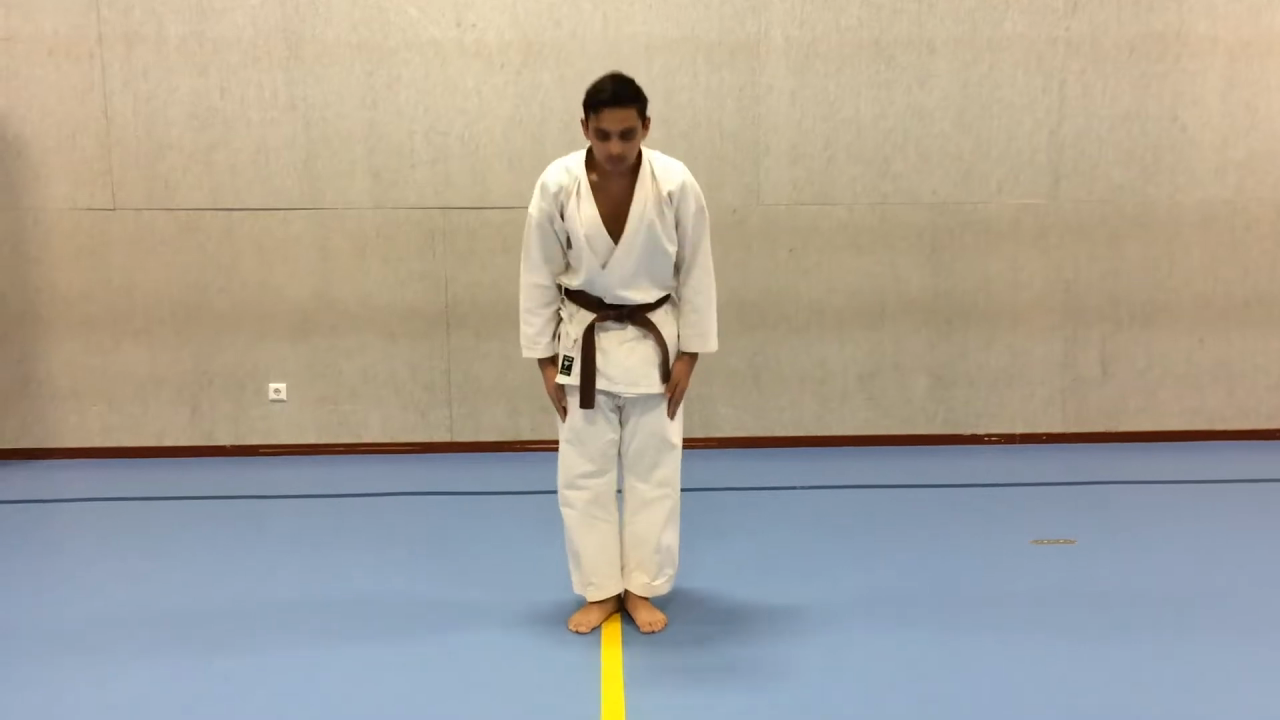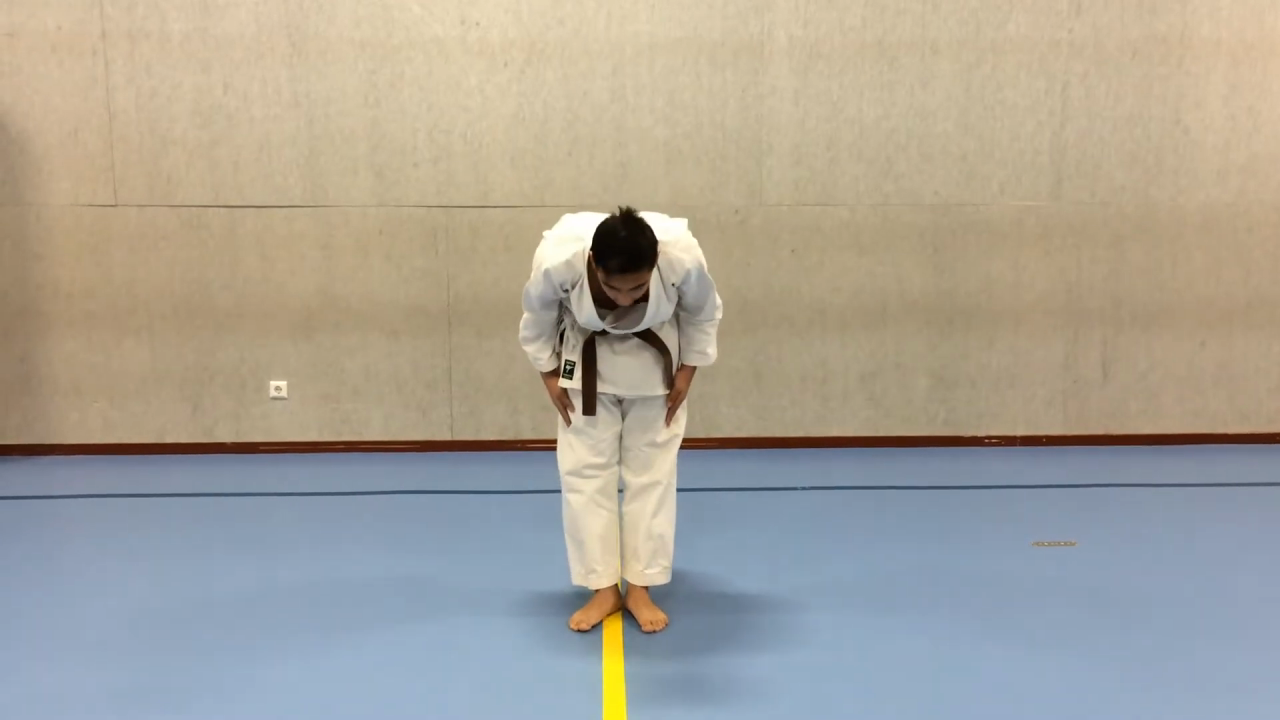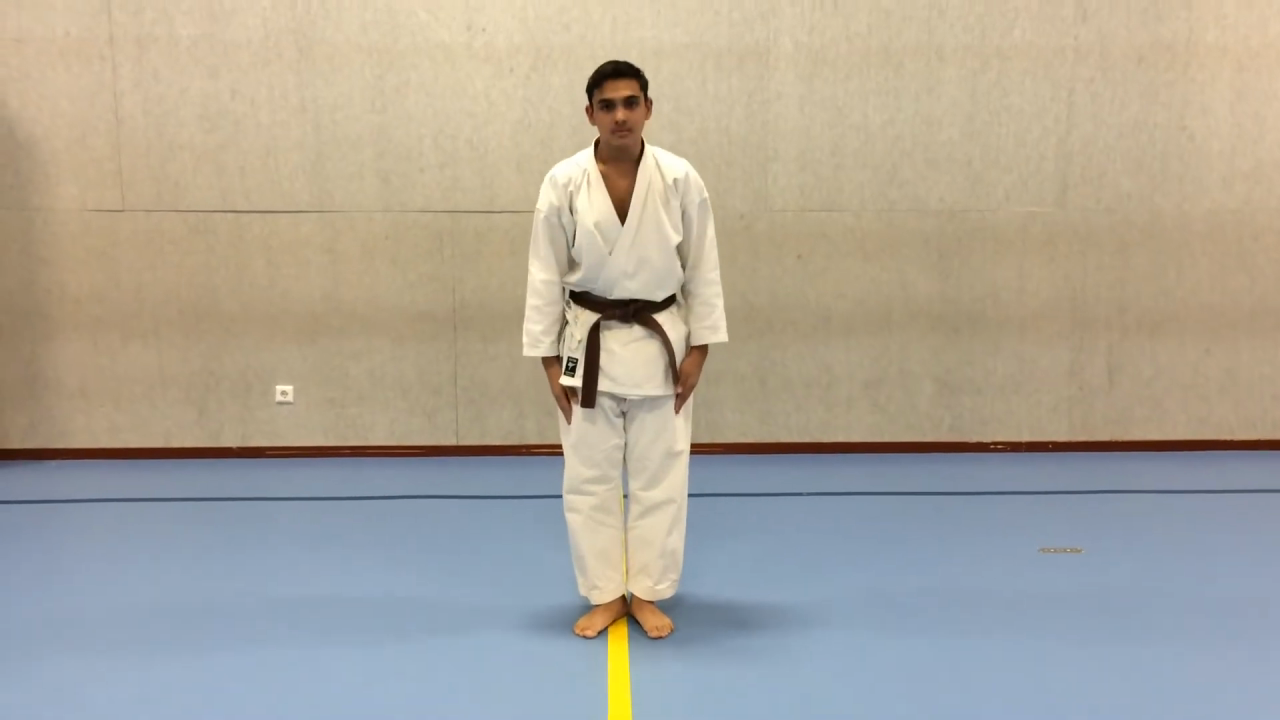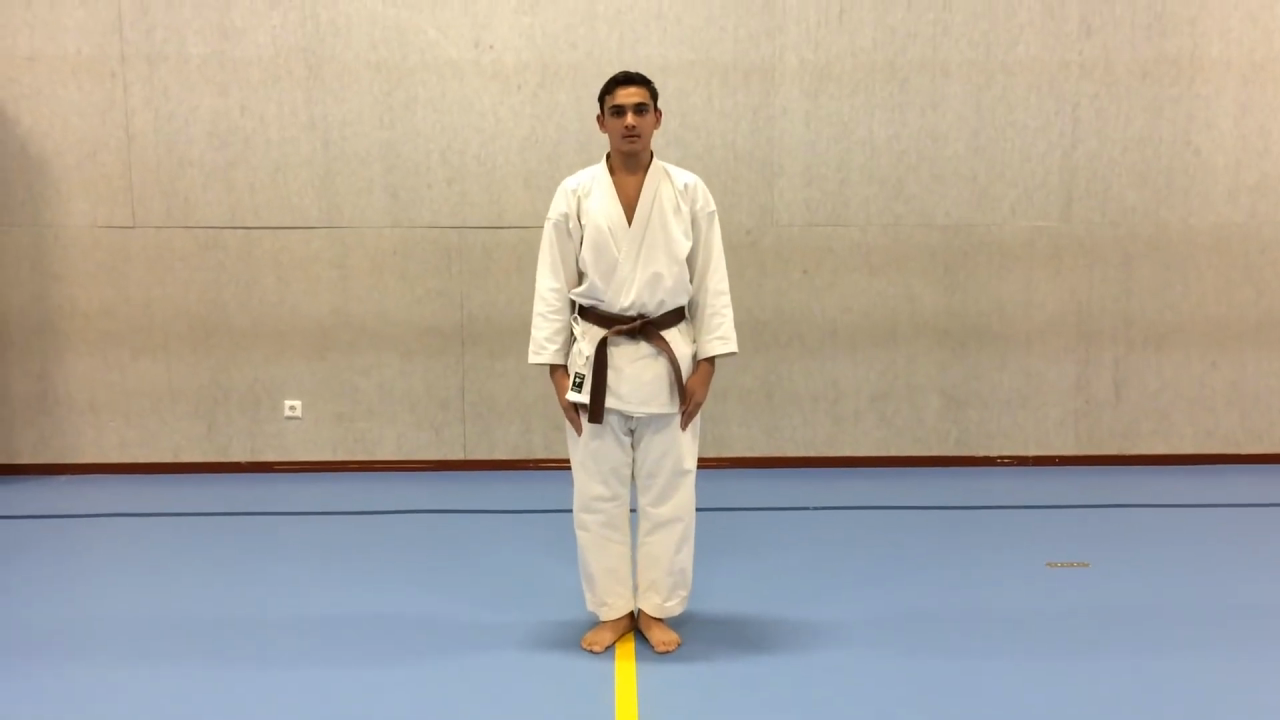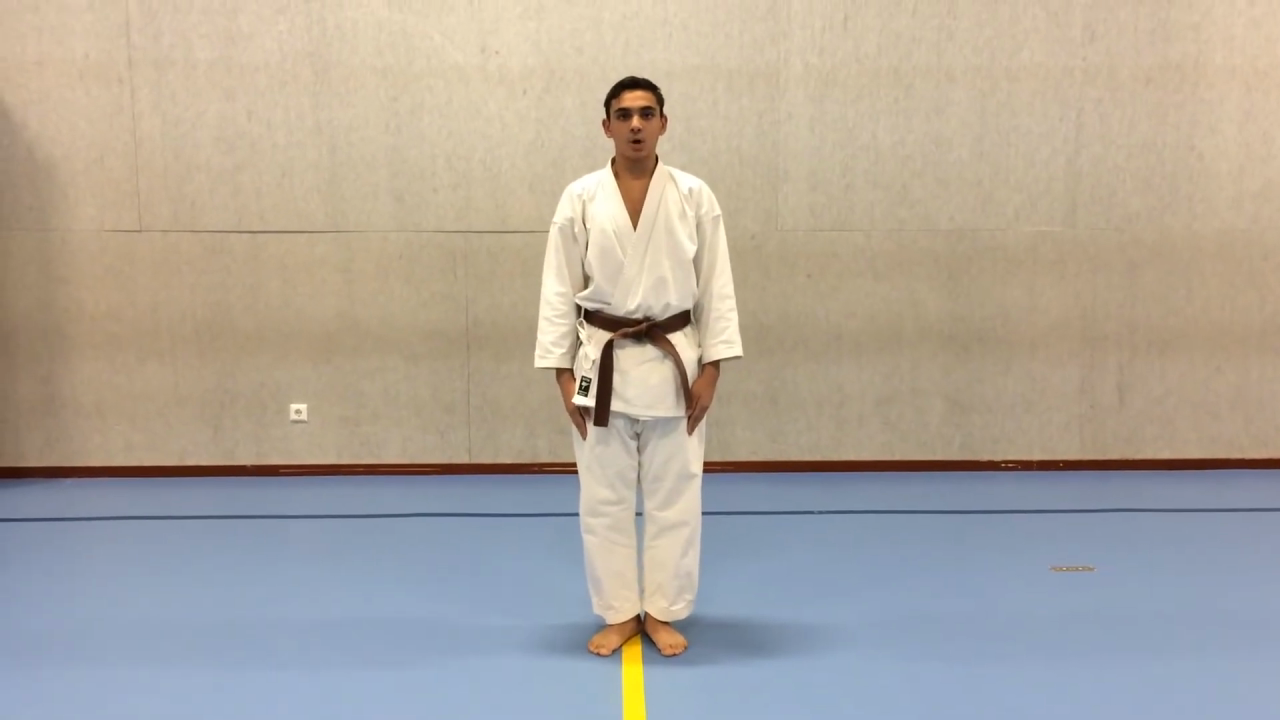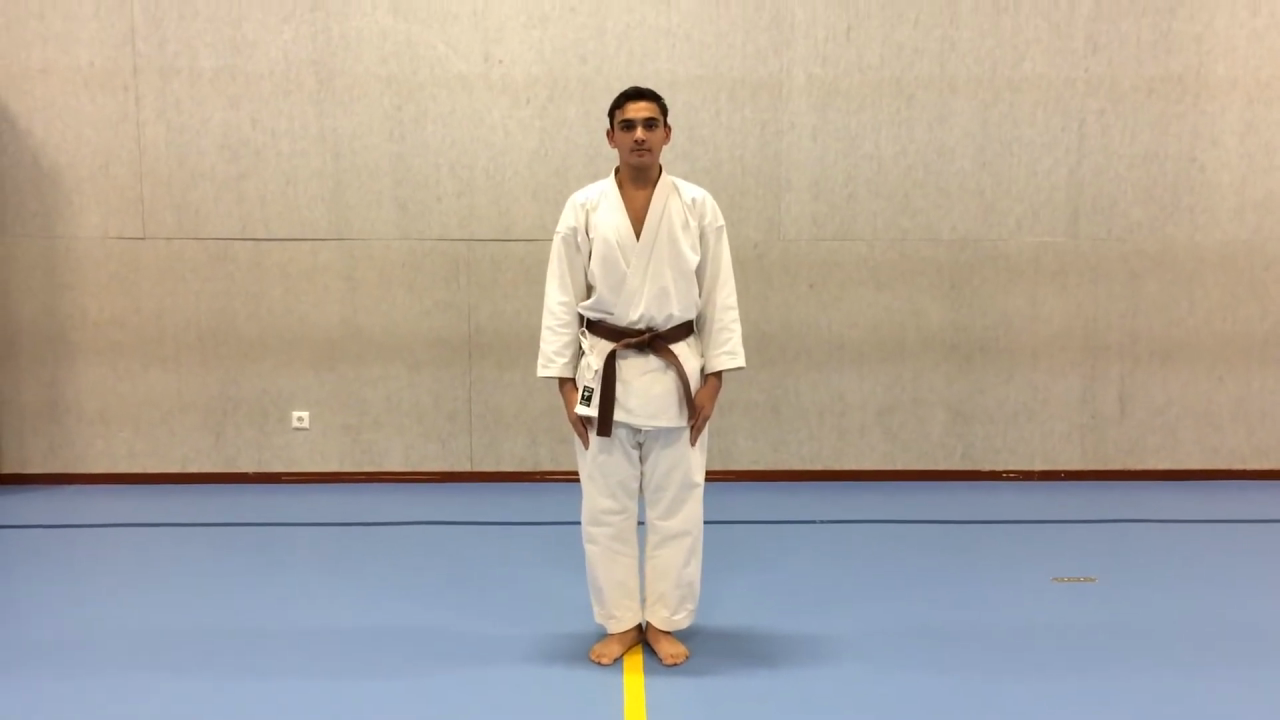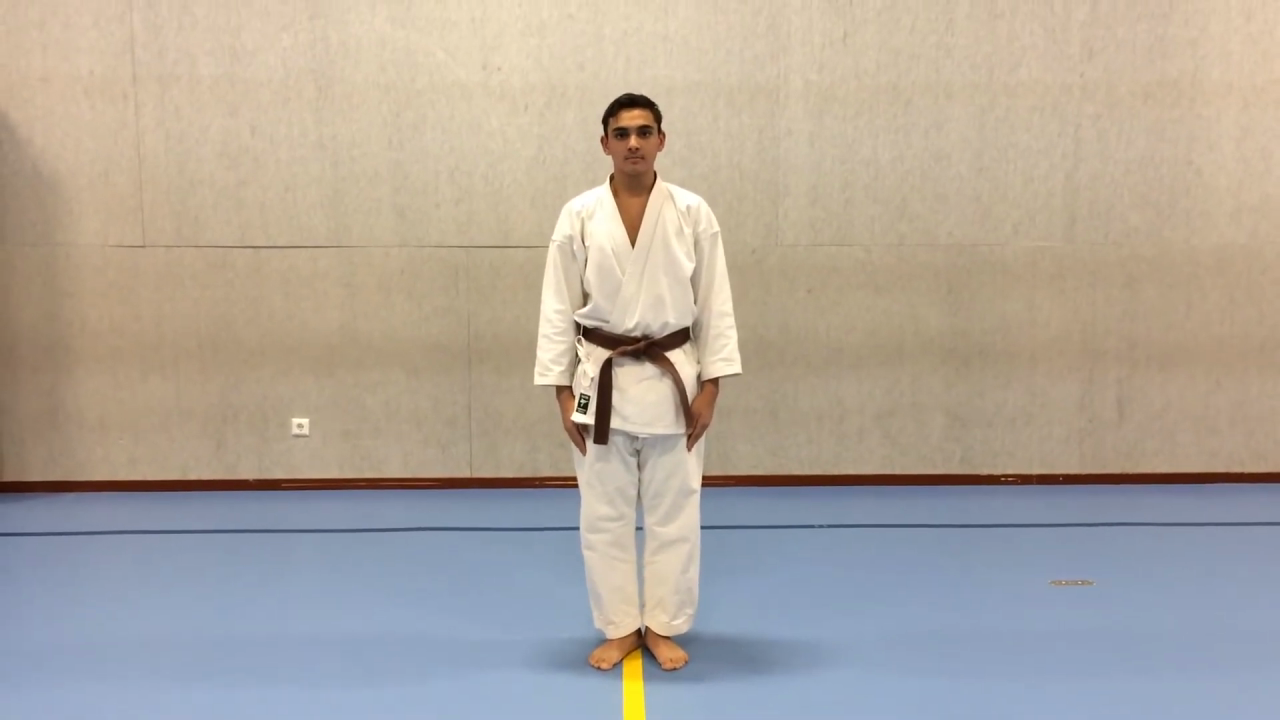
dt=0.7s
person 1, frame 1
left shoulder: (676, 184)
right shoulder: (556, 185)
left elbow: (696, 276)
right elbow: (538, 279)
left wrist: (687, 355)
right wrist: (546, 361)
left hip: (655, 342)
right hip: (583, 342)
left knee: (654, 473)
right knee: (584, 474)
left ankle: (641, 590)
right ankle: (600, 591)
person 1, frame 2
left shoulder: (683, 257)
right shoulder: (556, 260)
left elbow: (704, 311)
right elbow: (537, 317)
left wrist: (687, 371)
right wrist: (549, 375)
left hip: (654, 351)
right hip: (586, 354)
left knee: (652, 469)
right knee: (585, 469)
left ankle: (640, 587)
right ankle: (602, 587)
person 1, frame 3
left shoulder: (680, 179)
right shoulder: (563, 181)
left elbow: (702, 270)
right elbow: (545, 274)
left wrist: (698, 350)
right wrist: (549, 359)
left hip: (660, 342)
right hip: (589, 342)
left knee: (660, 477)
right knee: (589, 478)
left ankle: (647, 593)
right ankle: (605, 594)
person 1, frame 4
left shoulder: (688, 191)
right shoulder: (575, 193)
left elbow: (710, 282)
right elbow: (554, 285)
left wrist: (706, 364)
right wrist: (557, 369)
left hip: (667, 357)
right hip: (597, 357)
left knee: (669, 493)
right knee: (598, 494)
left ankle: (656, 609)
right ankle: (612, 609)
person 1, frame 5
left shoulder: (694, 195)
right shoulder: (580, 197)
left elbow: (715, 286)
right elbow: (559, 289)
left wrist: (711, 368)
right wrist: (563, 373)
left hip: (673, 361)
right hip: (603, 362)
left knee: (674, 496)
right knee: (605, 498)
left ankle: (662, 612)
right ankle: (619, 612)
person 1, frame 6
left shoulder: (697, 205)
right shoulder: (584, 207)
left elbow: (718, 296)
right elbow: (562, 299)
left wrist: (713, 378)
right wrist: (566, 382)
left hip: (675, 371)
right hip: (605, 371)
left knee: (677, 507)
right knee: (606, 507)
left ankle: (664, 621)
right ankle: (619, 622)
person 1, frame 7
left shoulder: (692, 212)
right shoulder: (579, 215)
left elbow: (714, 304)
right elbow: (559, 308)
left wrist: (710, 386)
right wrist: (563, 392)
left hip: (672, 378)
right hip: (602, 379)
left knee: (674, 513)
right knee: (605, 514)
left ankle: (663, 627)
right ankle: (619, 628)
